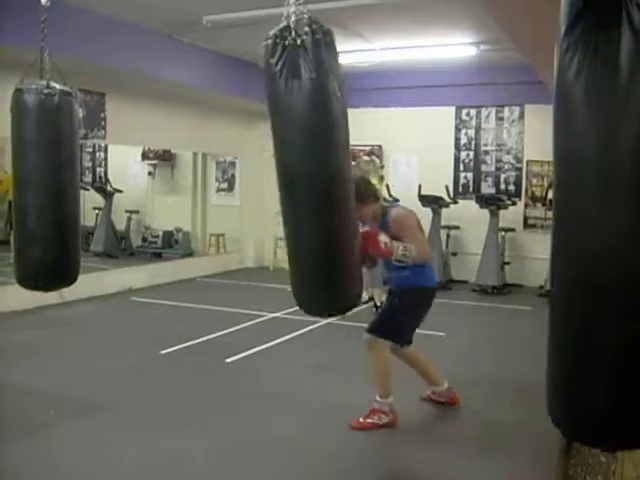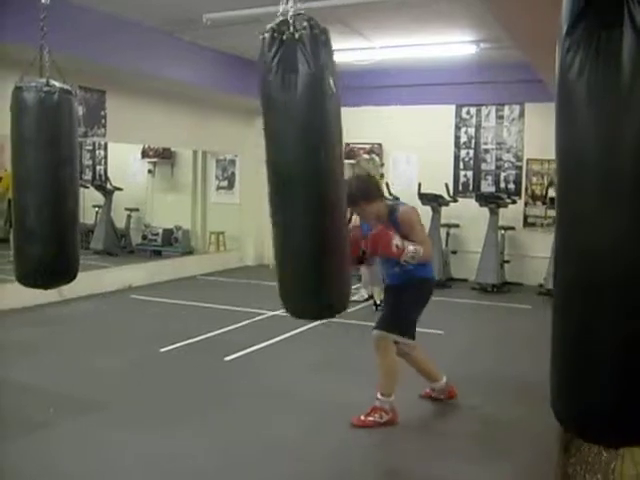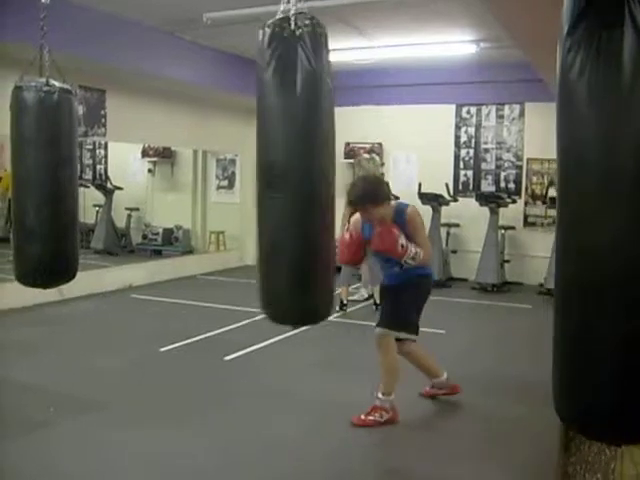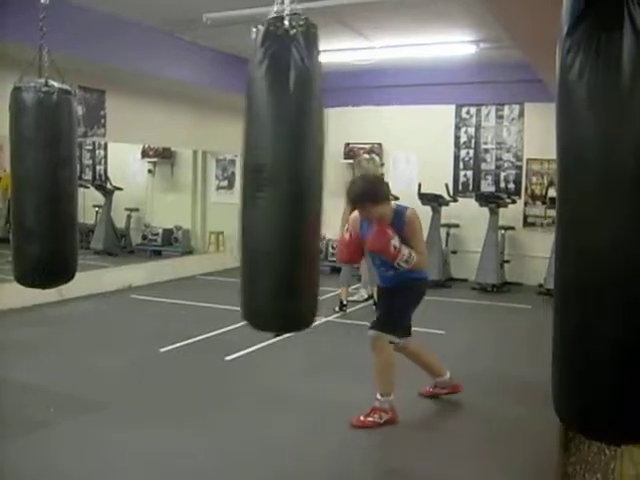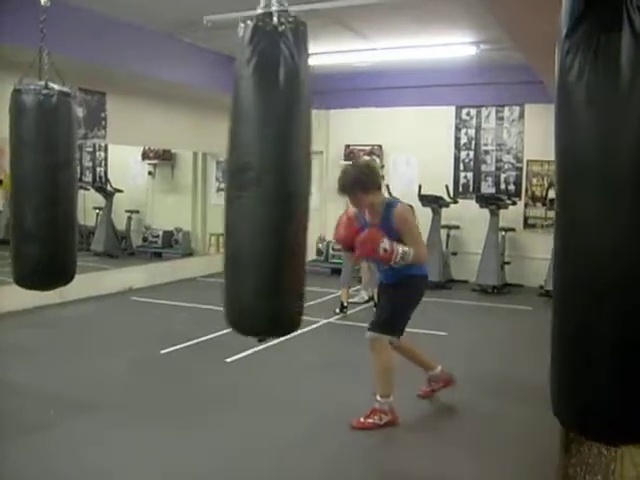
dt=0.1s
person 1, frame 1
left shoulder: (398, 216)
right shoulder: (372, 221)
left elbow: (424, 254)
right elbow: (373, 260)
left wrist: (388, 247)
right wrist: (361, 251)
left hip: (418, 288)
right hip: (402, 287)
left knee: (375, 340)
right knee: (398, 346)
left ankle: (384, 410)
right ankle: (443, 391)
person 1, frame 2
left shoulder: (403, 213)
right shoulder: (360, 222)
left elbow: (428, 254)
left wrist: (398, 248)
left hip: (418, 281)
right hip: (393, 284)
left knee: (383, 337)
right knee: (399, 344)
left ankle: (385, 407)
right ankle: (442, 386)
person 1, frame 3
left shoulder: (408, 215)
right shoulder: (358, 222)
left elbow: (426, 257)
left wrist: (402, 248)
left hip: (415, 280)
right hip: (390, 284)
left knee: (385, 335)
right knee: (401, 342)
left ankle: (385, 406)
right ankle: (443, 382)
person 1, frame 4
left shoulder: (407, 218)
right shoulder: (357, 220)
left elbow: (420, 262)
right elbow: (350, 258)
left wrist: (395, 250)
right wrist: (348, 250)
left hip: (410, 284)
right hip: (386, 285)
left knee: (379, 337)
right knee: (400, 340)
left ankle: (384, 408)
right ankle: (445, 381)
person 1, frame 5
left shoulder: (399, 212)
right shoulder: (358, 213)
left elbow: (421, 255)
right elbow: (356, 248)
left wrist: (389, 251)
right wrist: (348, 239)
left hip: (411, 280)
right hip: (388, 281)
left knee: (377, 337)
right knee: (392, 338)
left ankle: (385, 409)
right ankle: (438, 375)
